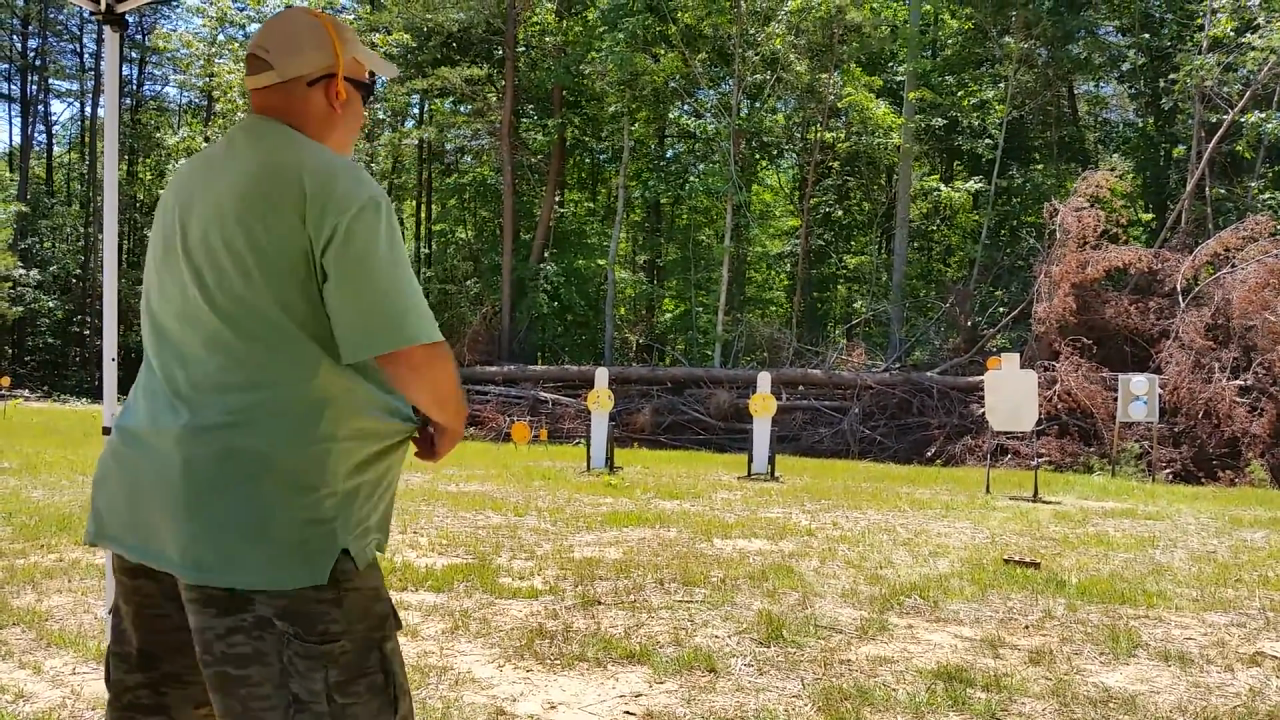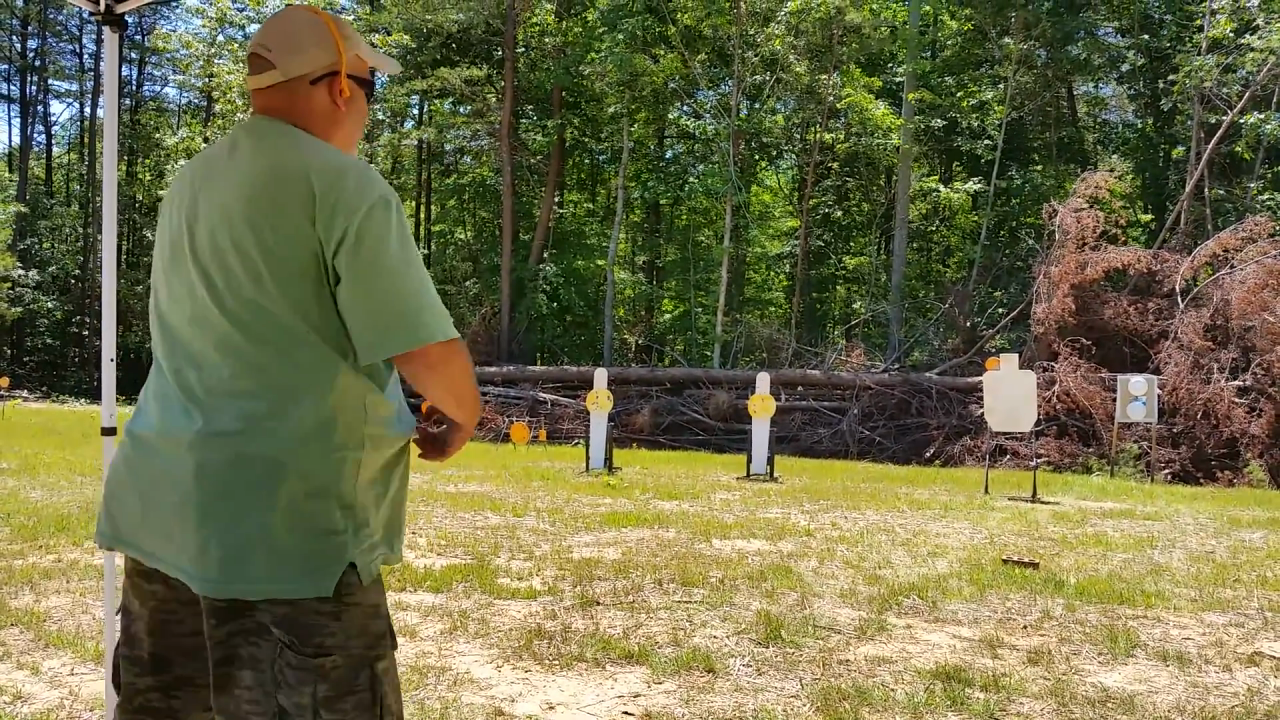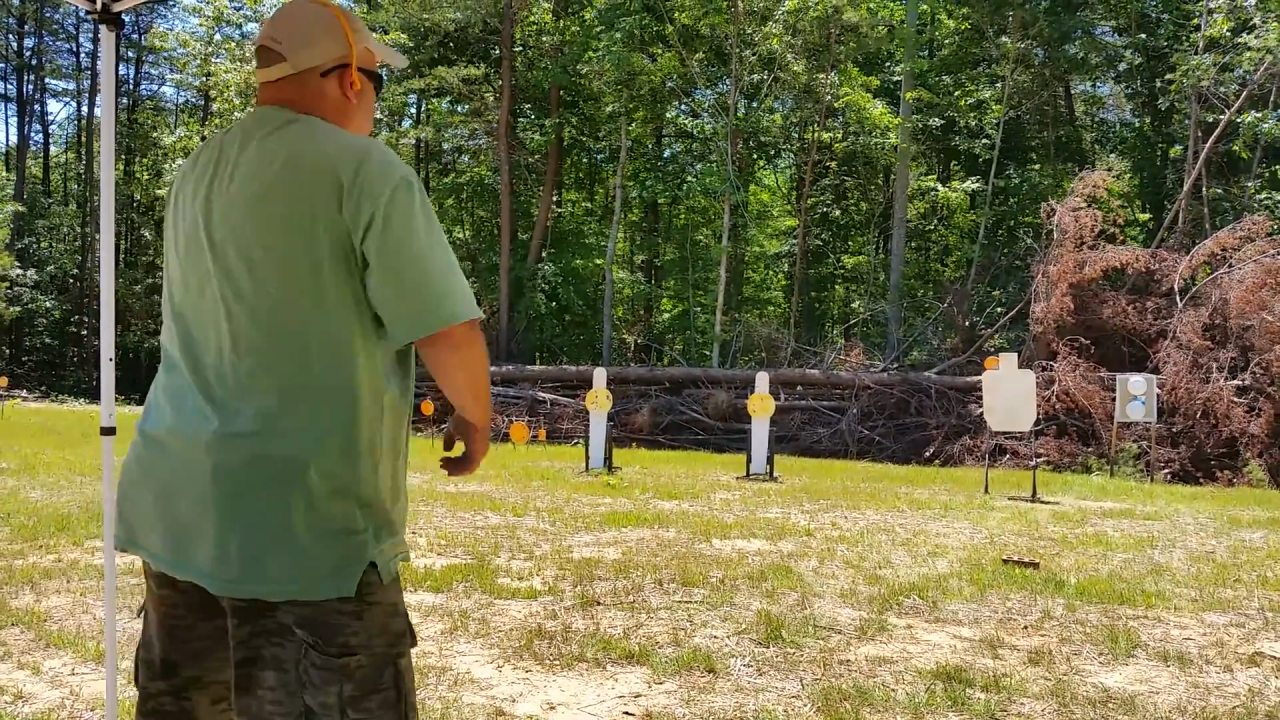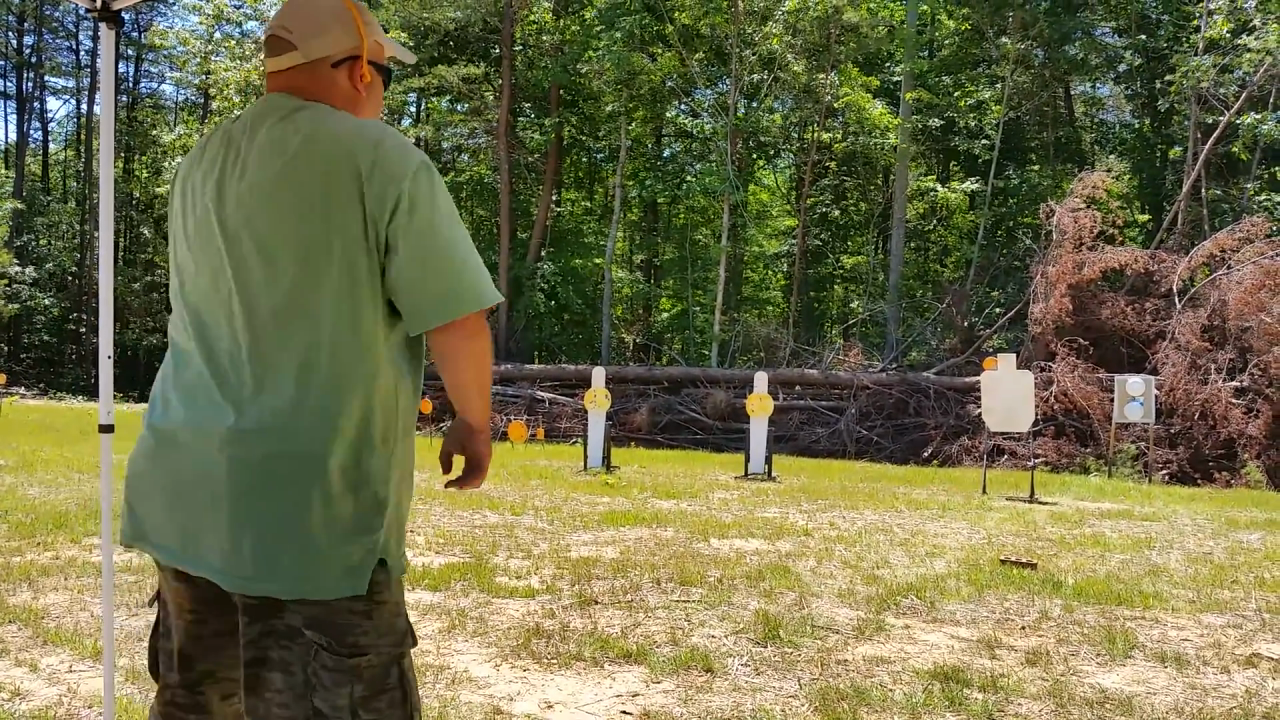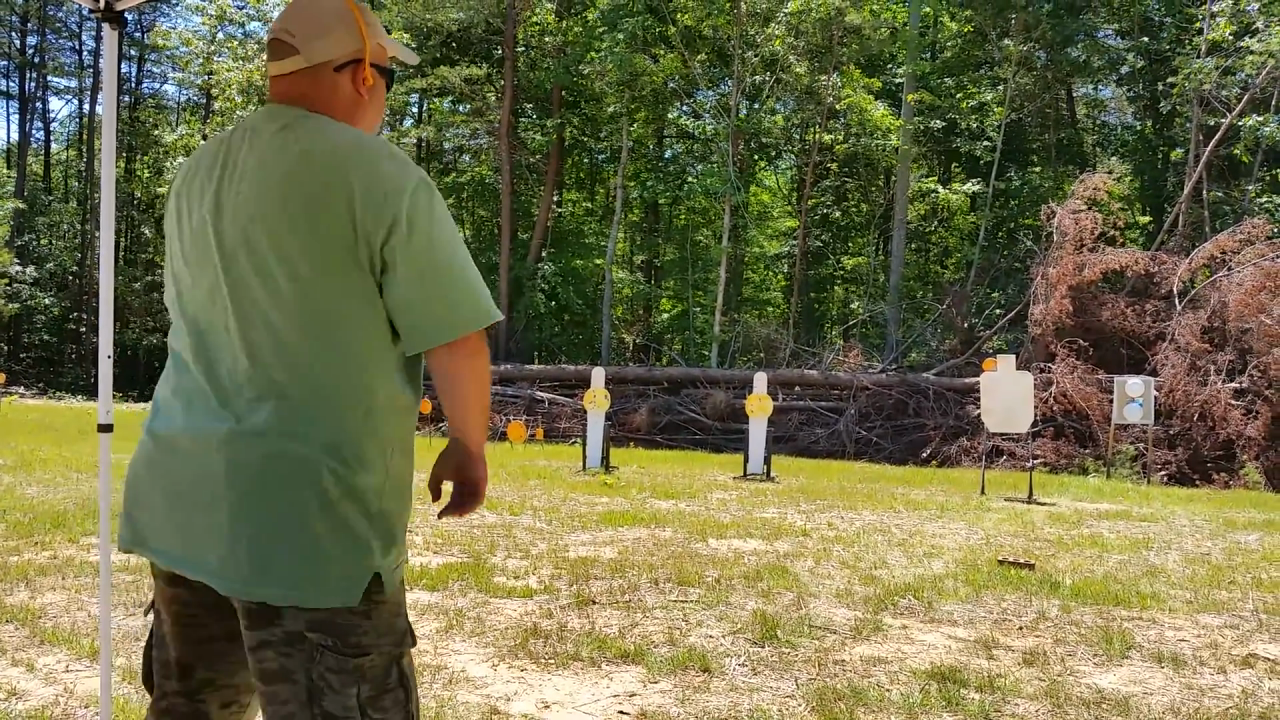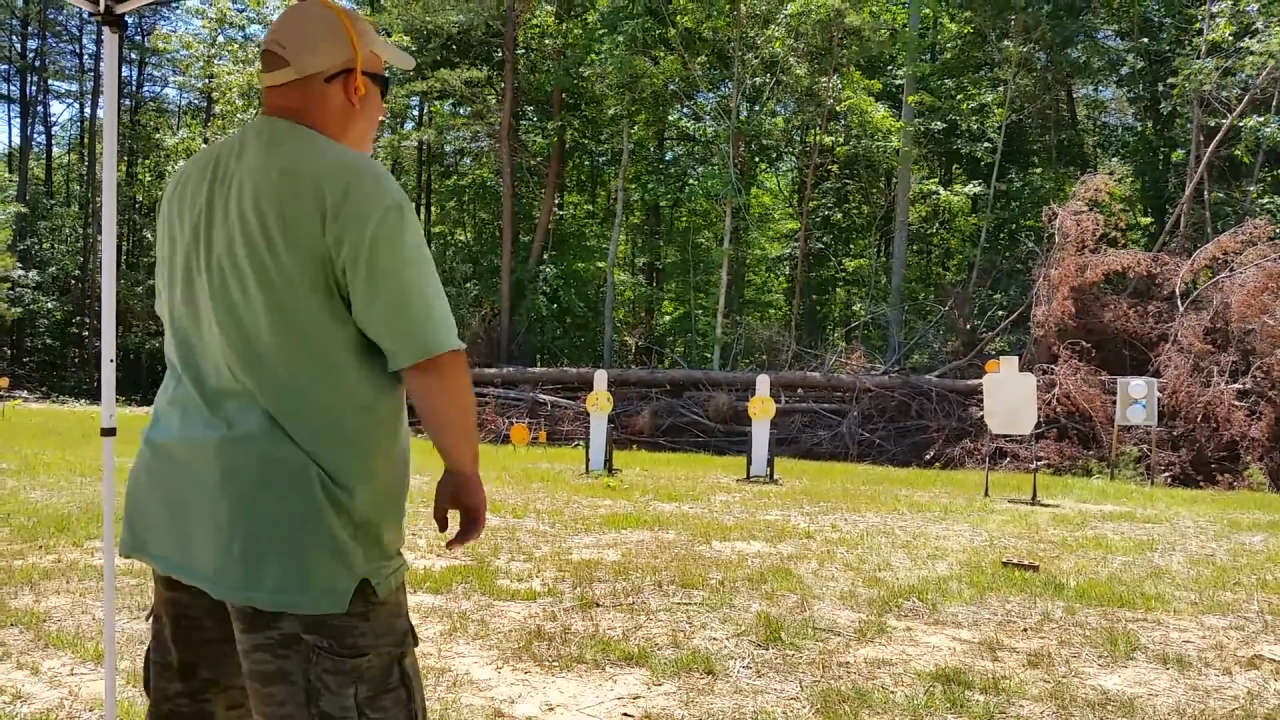
dt=0.1s
person 1, frame 1
left shoulder: (190, 178)
right shoulder: (335, 186)
right elbow: (404, 351)
right wrist: (448, 417)
left hip: (149, 489)
right hip: (267, 503)
person 1, frame 2
left shoulder: (191, 180)
right shoulder: (344, 186)
right elbow: (421, 348)
right wrist: (464, 412)
left hip: (160, 494)
right hip: (279, 511)
person 1, frame 3
left shoulder: (196, 173)
right shoulder: (368, 174)
right elbow: (445, 330)
right wrist: (474, 417)
left hip: (176, 492)
right hip: (297, 506)
person 1, frame 4
left shoulder: (200, 164)
right shoulder: (383, 161)
right elbow: (456, 318)
right wrist: (474, 422)
left hip: (184, 484)
right hip: (307, 502)
person 1, frame 5
left shoulder: (198, 172)
right shoulder: (378, 175)
right elbow: (454, 336)
right wrist: (469, 450)
left hip: (183, 495)
right hip: (306, 509)
person 1, frame 6
left shoulder: (189, 182)
right shoulder: (357, 190)
right elbow: (428, 358)
right wrist: (464, 473)
left hip: (184, 499)
right hip: (300, 515)
